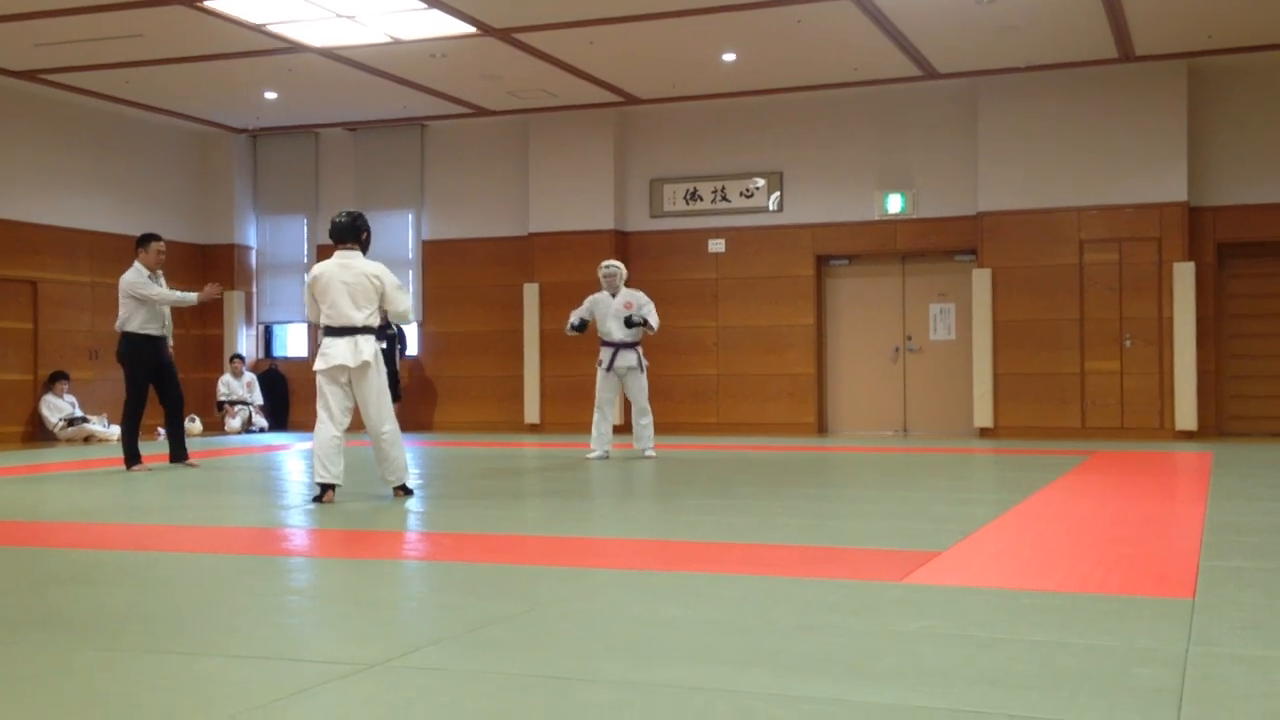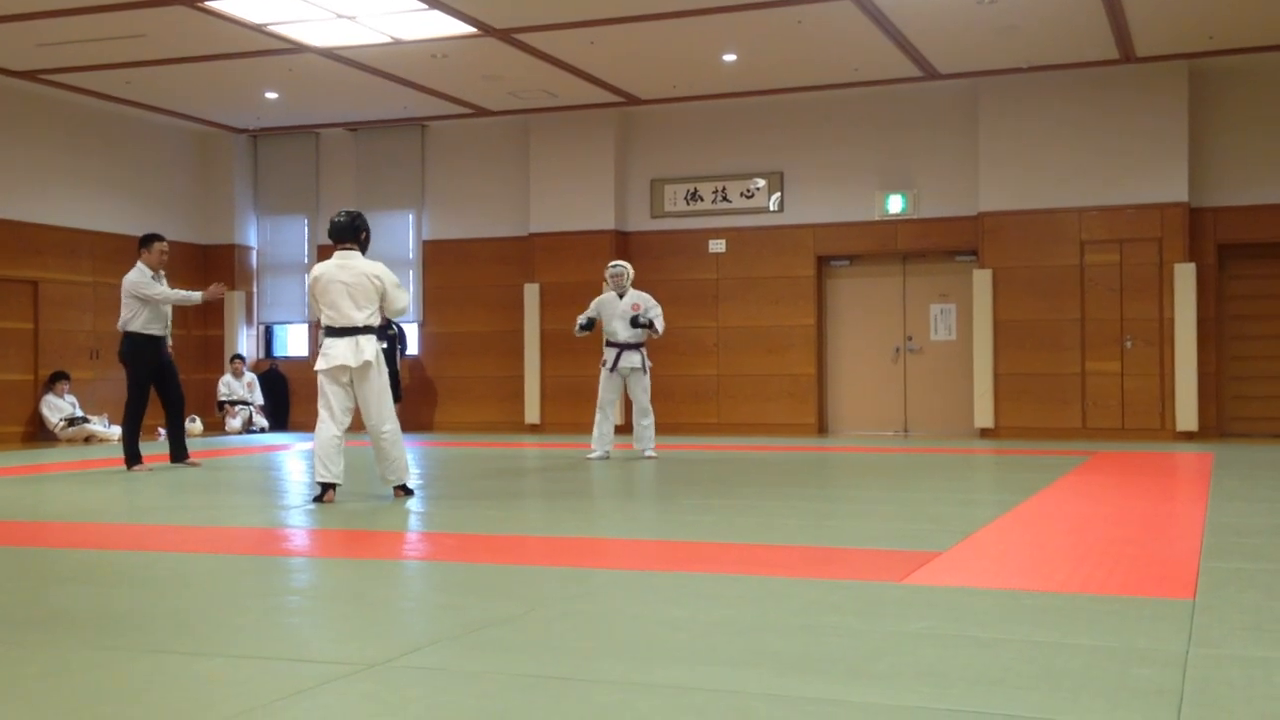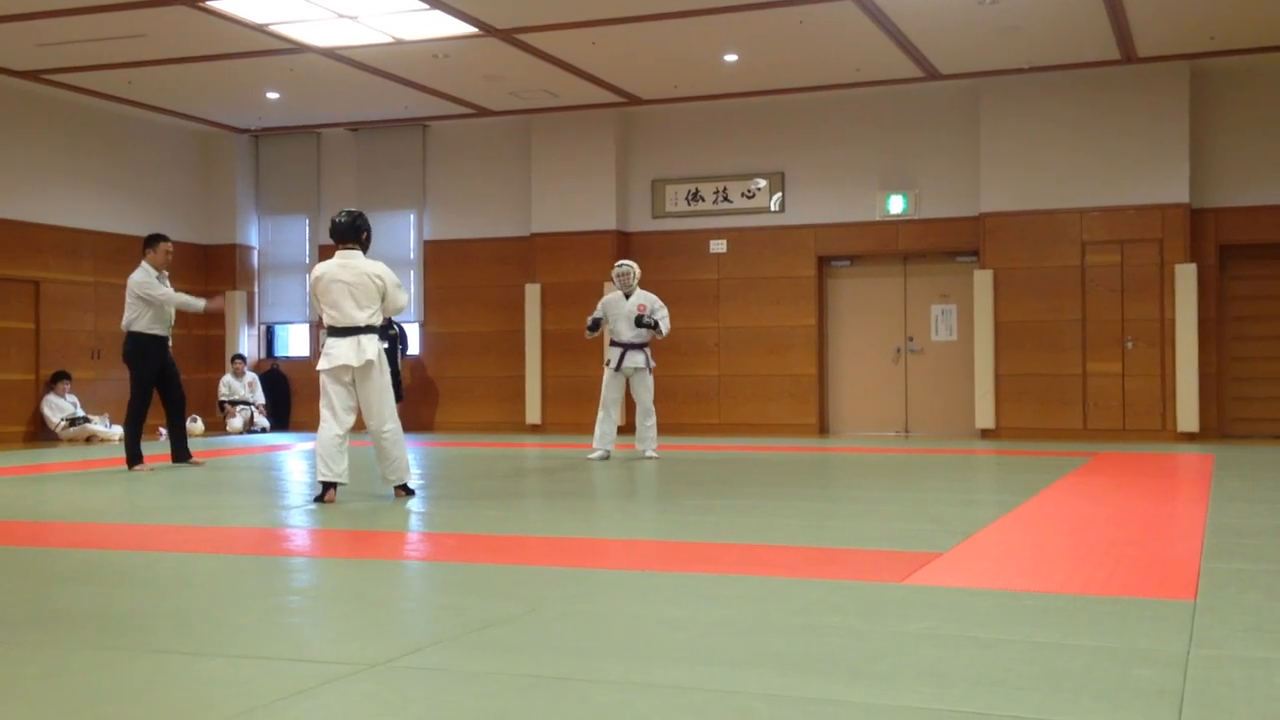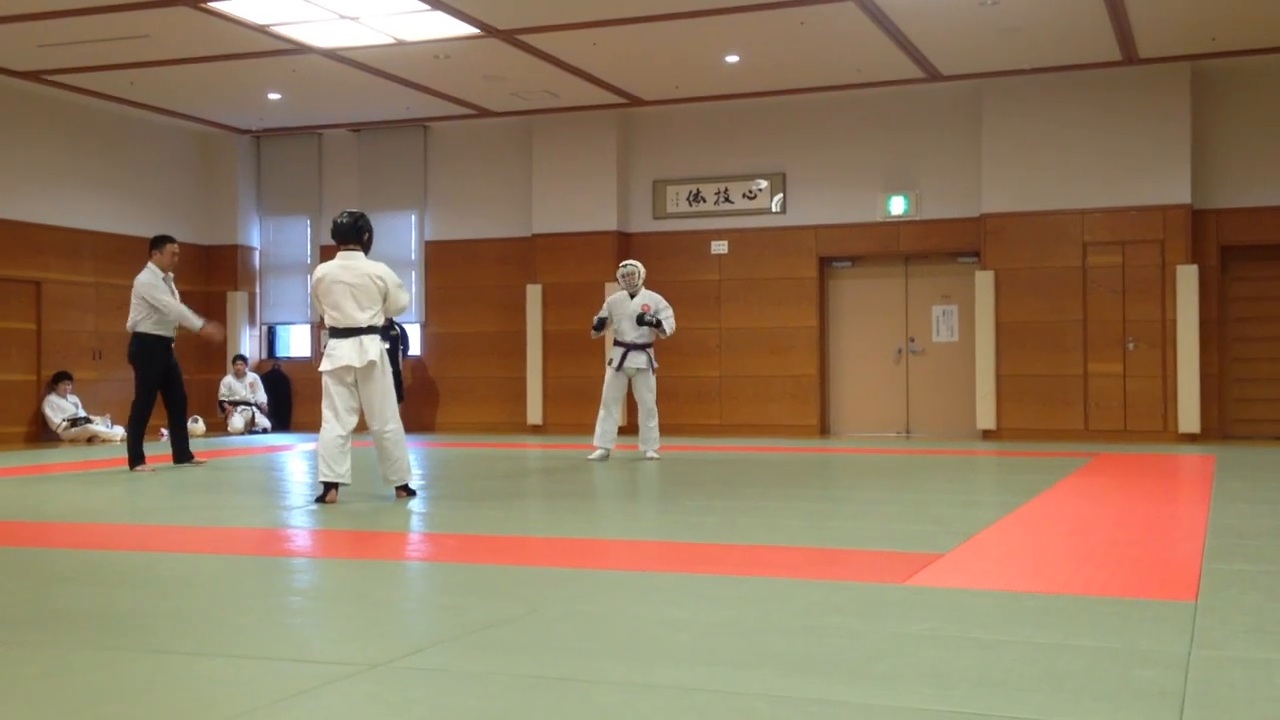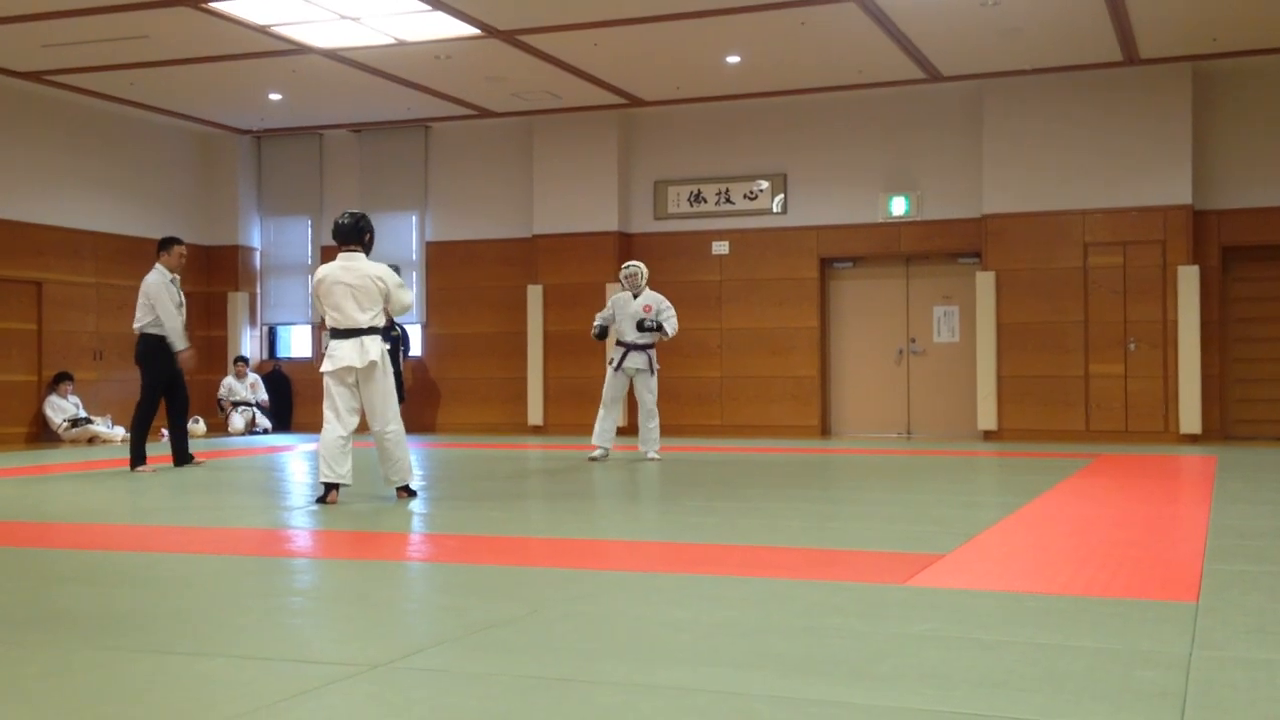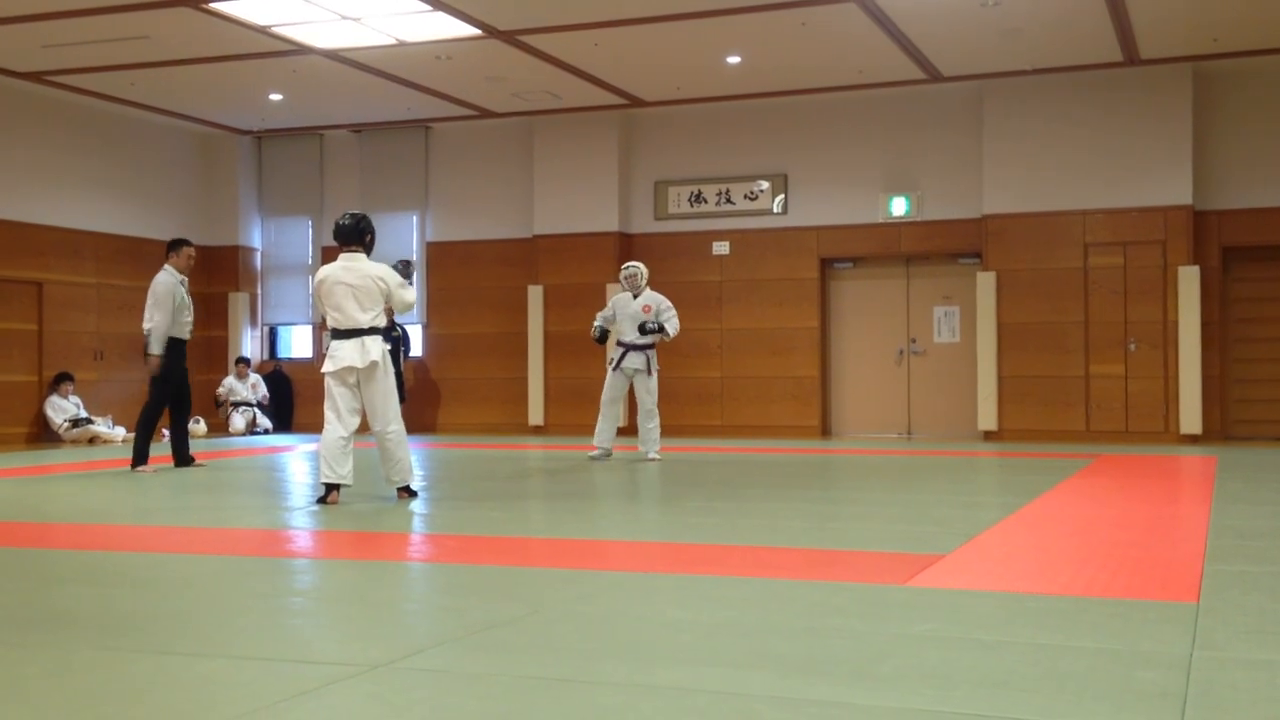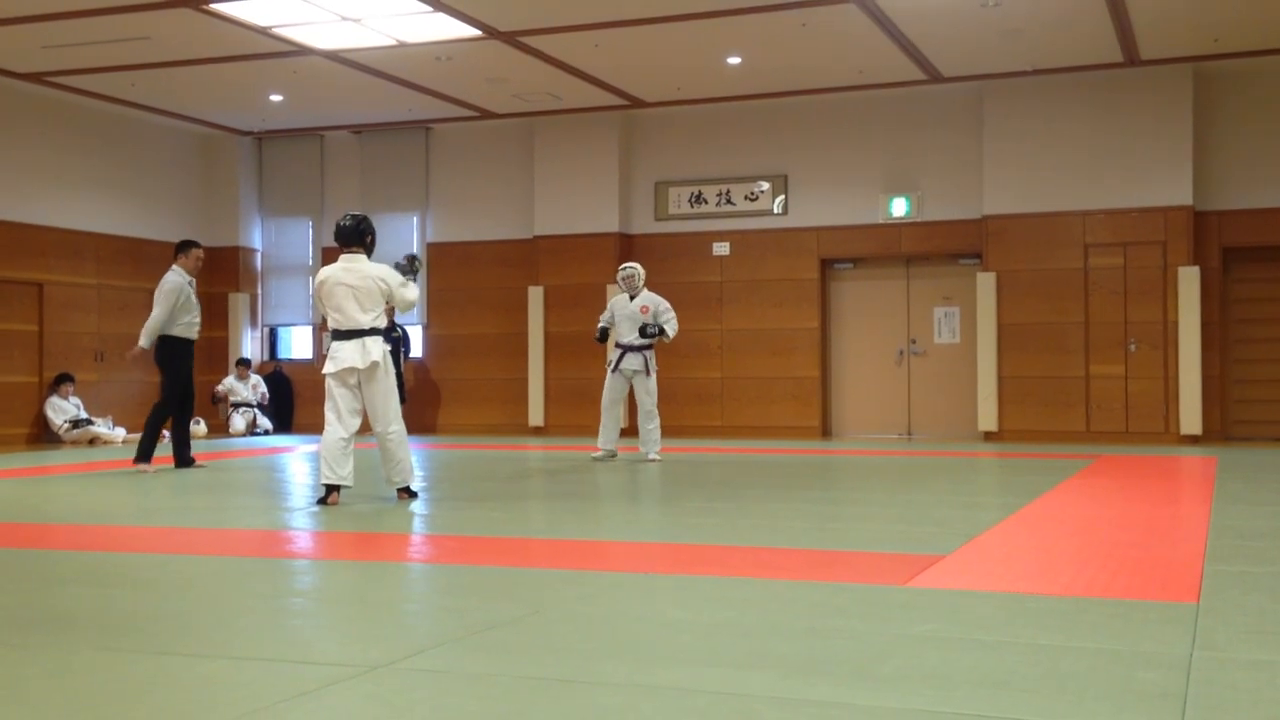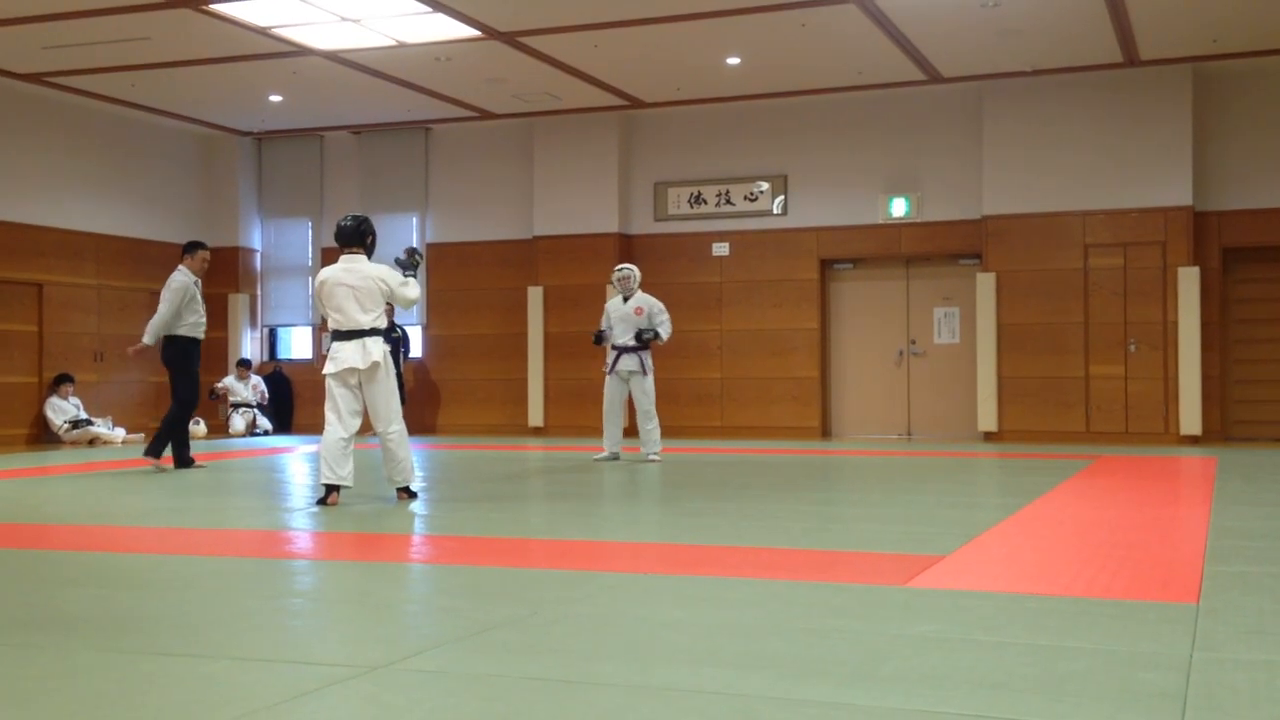
dt=0.1s
person 1, frame 1
left shoulder: (318, 272)
right shoulder: (376, 271)
left elbow: (313, 314)
right elbow: (402, 309)
right wrist: (376, 310)
left hip: (331, 349)
right hip: (365, 348)
left knee: (329, 420)
right knee: (382, 420)
left ankle: (327, 486)
right ankle: (398, 483)
person 1, frame 2
left shoulder: (318, 272)
right shoulder: (376, 270)
right elbow: (400, 306)
left hip: (332, 348)
right hip: (366, 348)
left knee: (330, 420)
right knee: (382, 419)
left ankle: (327, 486)
right ankle: (399, 482)
person 1, frame 3
left shoulder: (319, 272)
right shoulder: (377, 270)
right elbow: (397, 305)
left hip: (335, 349)
right hip: (368, 348)
left knee: (333, 420)
right knee: (383, 420)
left ankle: (329, 485)
right ankle: (399, 483)
person 1, frame 4
left shoulder: (321, 273)
right shoulder: (379, 271)
right elbow: (399, 305)
left hip: (337, 349)
right hip: (370, 348)
left knee: (335, 420)
right knee: (385, 420)
left ankle: (330, 485)
right ankle: (401, 483)
person 1, frame 5
left shoulder: (322, 274)
right shoulder: (380, 272)
right elbow: (402, 305)
right wrist: (388, 295)
left hip: (338, 350)
right hip: (371, 349)
left knee: (336, 421)
right knee: (386, 421)
left ankle: (331, 486)
right ankle: (401, 484)
person 1, frame 6
left shoulder: (323, 275)
right shoulder: (381, 272)
right elbow: (406, 302)
right wrist: (406, 278)
left hip: (340, 350)
right hip: (372, 349)
left knee: (337, 421)
right knee: (387, 421)
left ankle: (332, 487)
right ankle: (402, 484)
person 1, frame 7
left shoulder: (324, 276)
right shoulder: (381, 273)
right elbow: (408, 300)
right wrist: (410, 276)
left hip: (340, 351)
right hip: (373, 350)
left knee: (338, 423)
right knee: (388, 421)
left ankle: (332, 487)
right ankle: (402, 485)
person 1, frame 8
left shoulder: (324, 276)
right shoulder: (381, 273)
right elbow: (410, 297)
right wrist: (410, 272)
left hip: (341, 351)
right hip: (373, 350)
left knee: (338, 423)
right knee: (389, 421)
left ankle: (332, 487)
right ankle: (402, 485)
person 2, frame 1
left shoulder: (158, 277)
right shoulder: (131, 279)
right elbow: (164, 297)
left wrist: (168, 343)
right wrist: (199, 297)
left hip: (156, 345)
right hip: (136, 346)
left knee: (174, 399)
right knee: (135, 403)
left ankle: (179, 453)
right ankle: (132, 459)
person 2, frame 2
left shoulder: (158, 277)
right shoulder: (134, 280)
right elbow: (167, 296)
left wrist: (167, 342)
right wrist: (203, 296)
left hip: (157, 345)
right hip: (138, 346)
left knee: (174, 399)
right knee: (137, 404)
left ankle: (179, 453)
right ankle: (133, 459)
person 2, frame 3
left shoulder: (161, 277)
right shoulder: (140, 279)
right elbow: (171, 299)
left wrist: (167, 343)
right wrist: (206, 305)
left hip: (158, 345)
right hip: (141, 345)
left knee: (176, 399)
right knee: (140, 402)
left ankle: (181, 453)
right ankle: (134, 459)
person 2, frame 4
left shoulder: (165, 279)
right shoulder: (146, 280)
right elbow: (171, 307)
left wrist: (170, 345)
right wrist: (201, 326)
left hip: (163, 346)
right hip: (147, 346)
left knee: (177, 401)
right knee: (144, 403)
left ankle: (182, 453)
right ankle: (136, 460)
person 2, frame 5
left shoulder: (170, 280)
right shoulder: (156, 280)
right elbow: (169, 316)
right wrist: (182, 348)
left hip: (166, 349)
right hip: (154, 347)
left knee: (179, 402)
right knee: (149, 404)
left ankle: (182, 455)
right ankle: (138, 460)
person 2, frame 6
left shoulder: (177, 282)
right shoulder: (166, 282)
right elbow: (161, 320)
right wrist: (155, 353)
left hip: (175, 349)
right hip: (164, 351)
left knee: (182, 404)
right knee: (156, 404)
left ankle: (182, 457)
right ankle: (139, 460)
person 2, frame 7
left shoulder: (183, 282)
right shoulder: (175, 282)
right elbow: (160, 316)
right wrist: (143, 345)
left hip: (179, 348)
right hip: (174, 348)
left knee: (183, 403)
right knee: (169, 403)
left ankle: (183, 457)
right ankle: (143, 457)
person 2, frame 8
left shoulder: (189, 283)
right shoulder: (181, 282)
right elbow: (164, 314)
right wrist: (146, 342)
left hip: (185, 347)
right hip: (181, 347)
left knee: (185, 402)
right knee: (185, 402)
left ankle: (182, 458)
right ankle: (154, 451)
person 3, frame 1
left shoulder: (637, 297)
right shoulder: (594, 300)
left elbow: (653, 320)
right elbow: (575, 318)
left wrist: (641, 321)
right wrist: (576, 325)
left hip: (632, 355)
right hip: (608, 355)
left knee: (640, 402)
right knee: (603, 402)
left ankle: (646, 446)
right ankle: (601, 448)
person 3, frame 2
left shoulder: (644, 299)
right shoulder: (602, 301)
left elbow: (659, 325)
right elbow: (583, 320)
left wrist: (647, 323)
right wrist: (583, 325)
left hip: (636, 356)
right hip: (612, 356)
left knee: (642, 403)
right knee: (605, 403)
left ankle: (647, 447)
right ankle: (601, 448)
person 3, frame 3
left shoulder: (650, 299)
right shoulder: (608, 301)
left elbow: (664, 326)
right elbow: (593, 327)
left wrist: (652, 323)
right wrist: (592, 327)
left hip: (640, 356)
right hip: (616, 355)
left knee: (645, 403)
right knee: (608, 402)
left ankle: (648, 447)
right ankle: (603, 448)
person 3, frame 4
left shoulder: (655, 300)
right shoulder: (613, 300)
left elbow: (669, 326)
right elbow: (599, 327)
left wrist: (654, 322)
right wrist: (597, 326)
left hip: (643, 356)
right hip: (619, 355)
left knee: (647, 403)
right knee: (610, 401)
left ankle: (650, 448)
right ankle: (603, 447)
person 3, frame 5
left shoulder: (658, 300)
right shoulder: (617, 300)
left elbow: (672, 326)
right elbow: (601, 319)
left wrist: (655, 326)
right wrist: (598, 329)
left hip: (644, 357)
right hip: (621, 355)
left knee: (647, 404)
right knee: (609, 401)
left ankle: (650, 448)
right ankle: (602, 446)
person 3, frame 6
left shoulder: (658, 301)
right shoulder: (617, 301)
left elbow: (673, 326)
right elbow: (602, 319)
left wrist: (656, 327)
right wrist: (599, 331)
left hip: (644, 357)
right hip: (621, 356)
left knee: (647, 405)
right knee: (609, 401)
left ankle: (651, 449)
right ankle: (603, 446)
person 3, frame 7
left shoulder: (655, 301)
right shoulder: (615, 302)
left elbow: (672, 326)
right elbow: (606, 322)
left wrist: (657, 331)
right wrist: (602, 332)
left hip: (643, 358)
right hip: (619, 357)
left knee: (647, 406)
right knee: (610, 403)
left ankle: (651, 450)
right ankle: (608, 447)
person 3, frame 8
left shoulder: (650, 303)
right shoulder: (611, 305)
left elbow: (665, 328)
left wrist: (652, 334)
right wrist: (600, 336)
left hip: (639, 359)
right hip: (616, 359)
left knee: (645, 406)
right knee: (612, 406)
left ankle: (652, 450)
right ankle: (612, 449)
